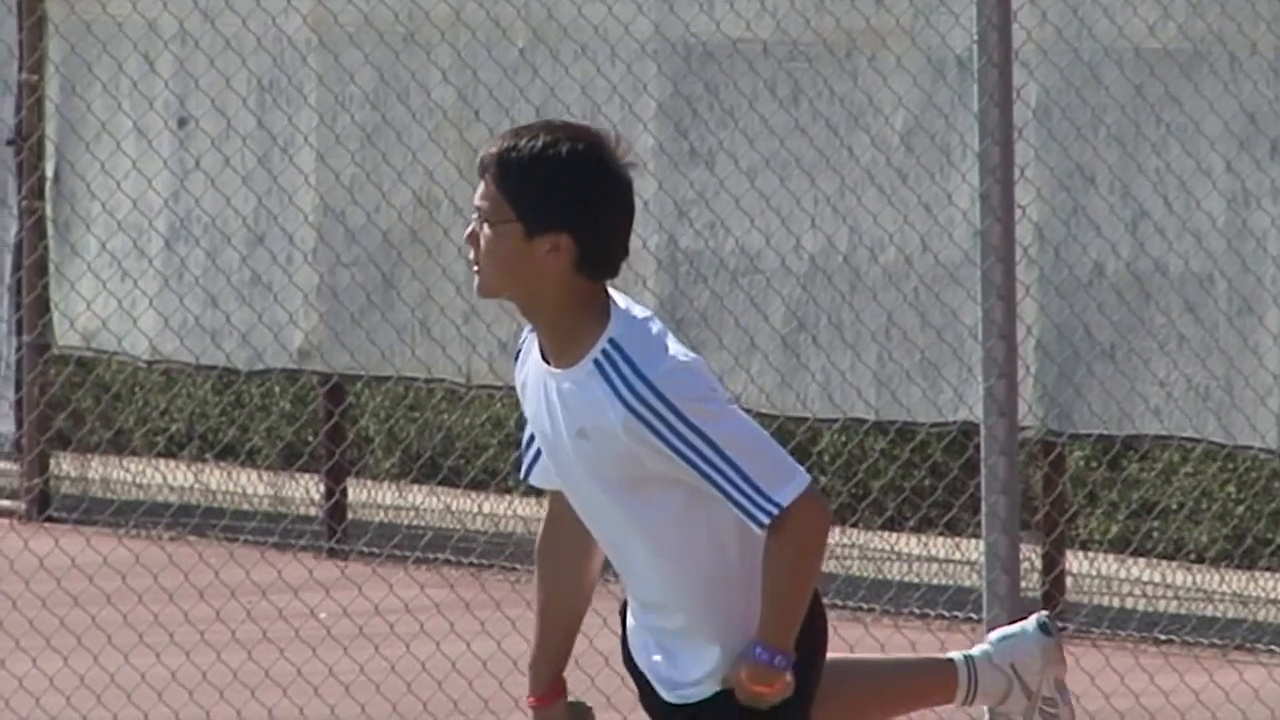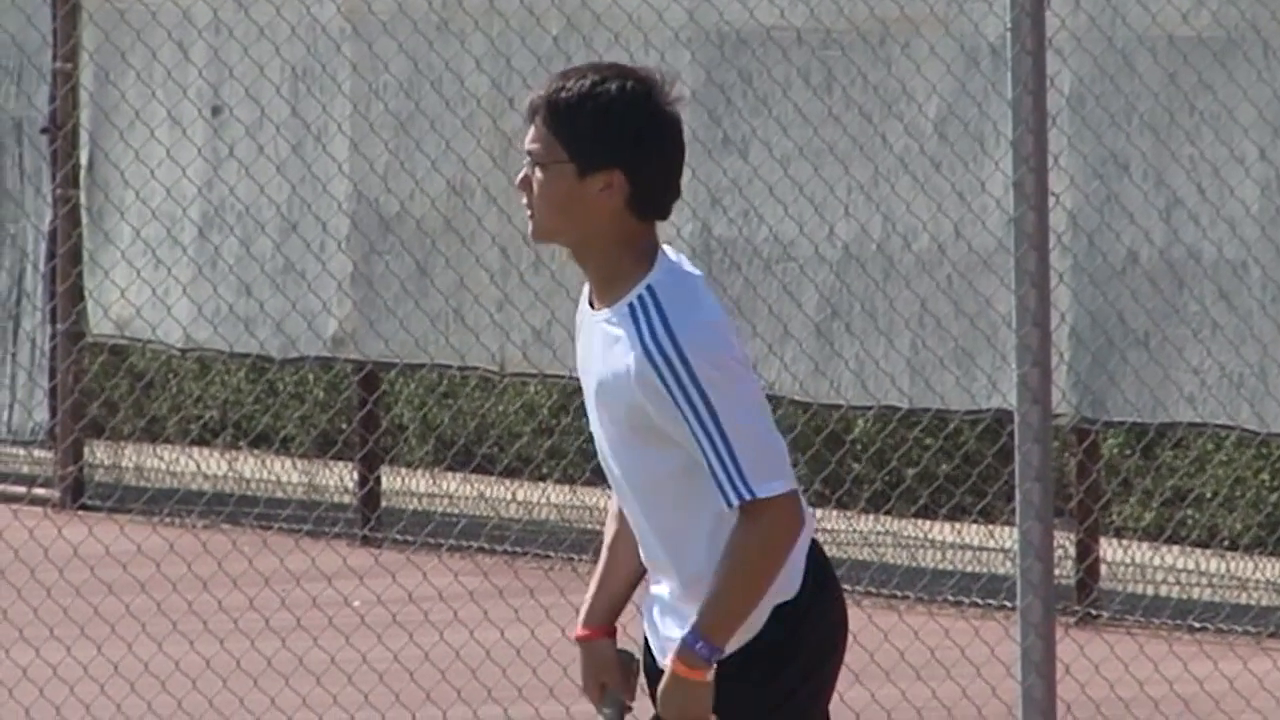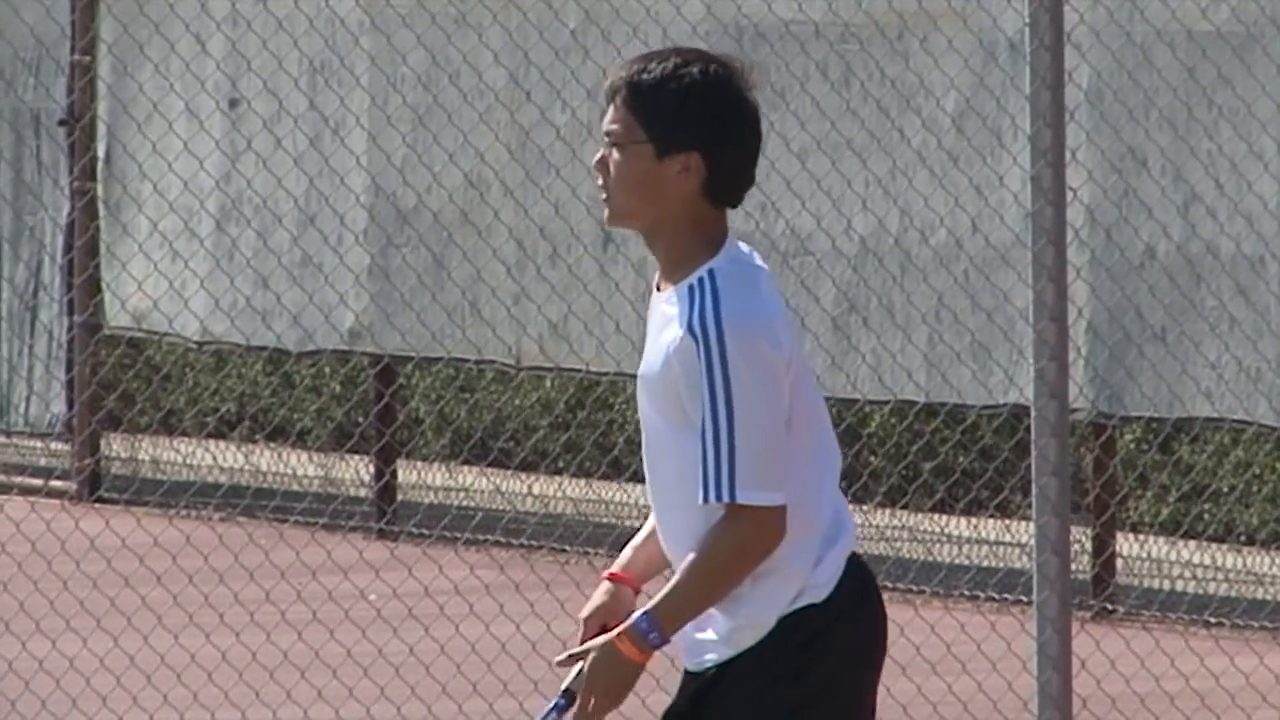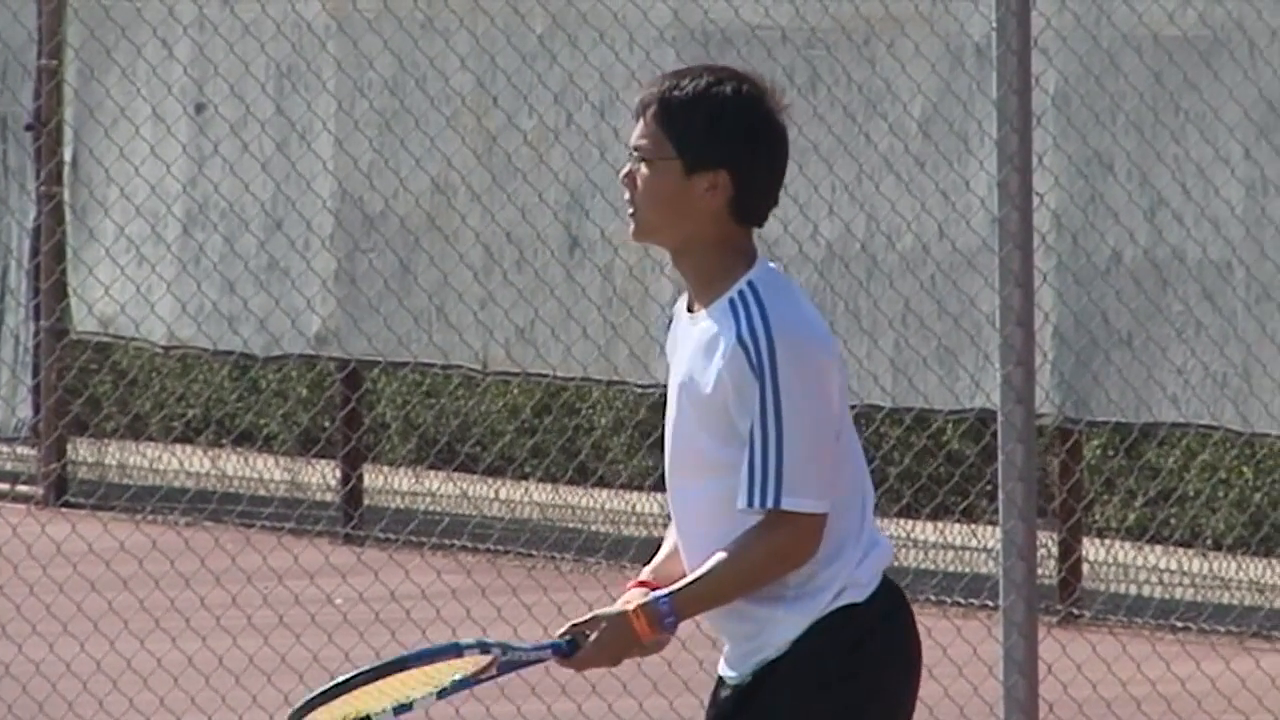
dt=0.7s
person 1, frame 1
left shoulder: (645, 384)
right shoulder: (540, 353)
left elbow: (801, 514)
right elbow: (571, 520)
left wrist: (769, 659)
left hip: (736, 655)
person 1, frame 2
left shoulder: (672, 334)
right shoulder: (603, 305)
left elbow: (772, 511)
left wrist: (693, 662)
right wrist: (598, 620)
left hip: (762, 633)
right hip: (700, 619)
person 1, frame 3
left shoulder: (720, 319)
right shoulder: (686, 293)
left elbow: (753, 522)
left wrist: (636, 639)
right wrist: (626, 577)
left hip: (790, 640)
right hip: (783, 628)
person 1, frame 4
left shoulder: (767, 334)
right shoulder: (695, 318)
left elbow: (792, 530)
left wrist: (653, 612)
right wrist: (652, 588)
left hip: (832, 652)
right hip: (773, 652)
